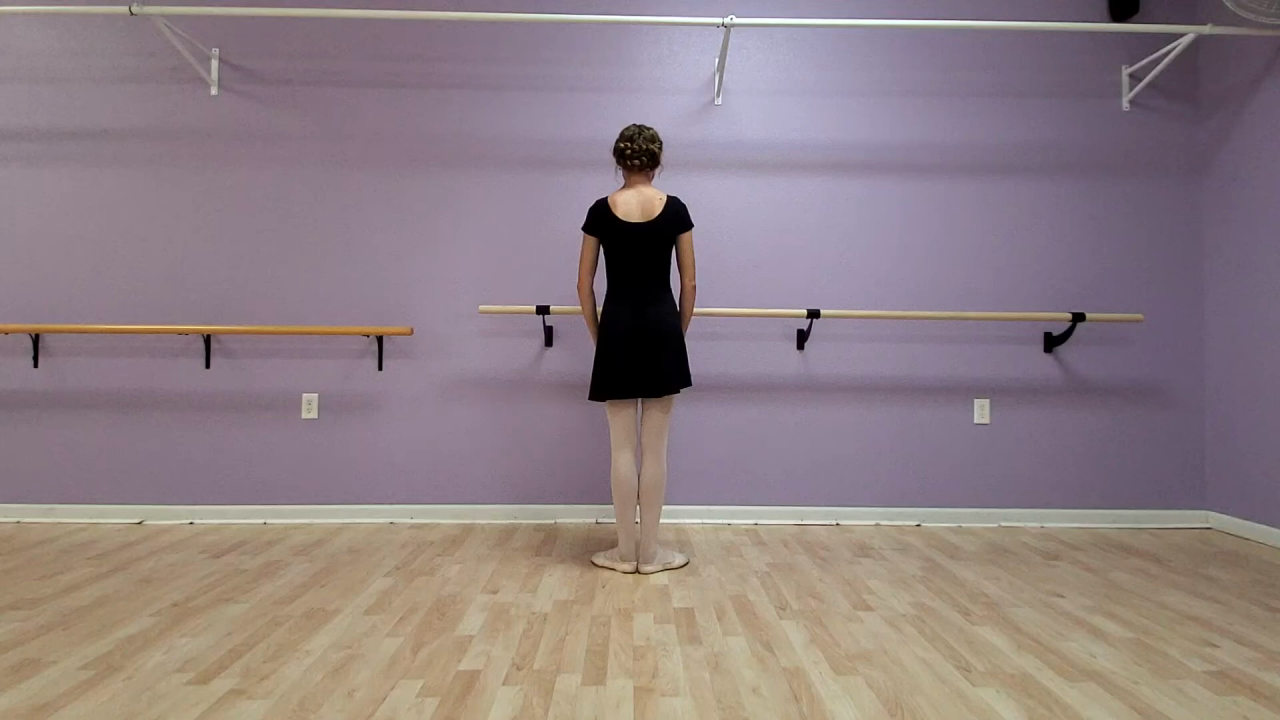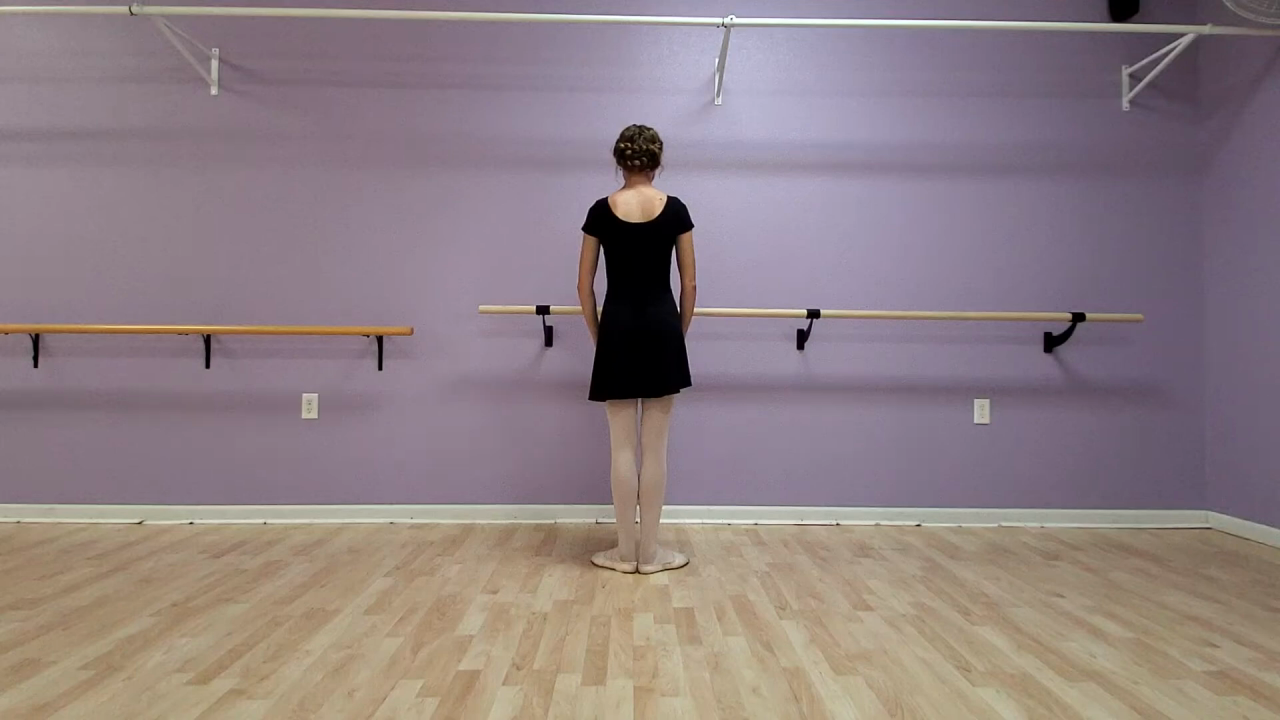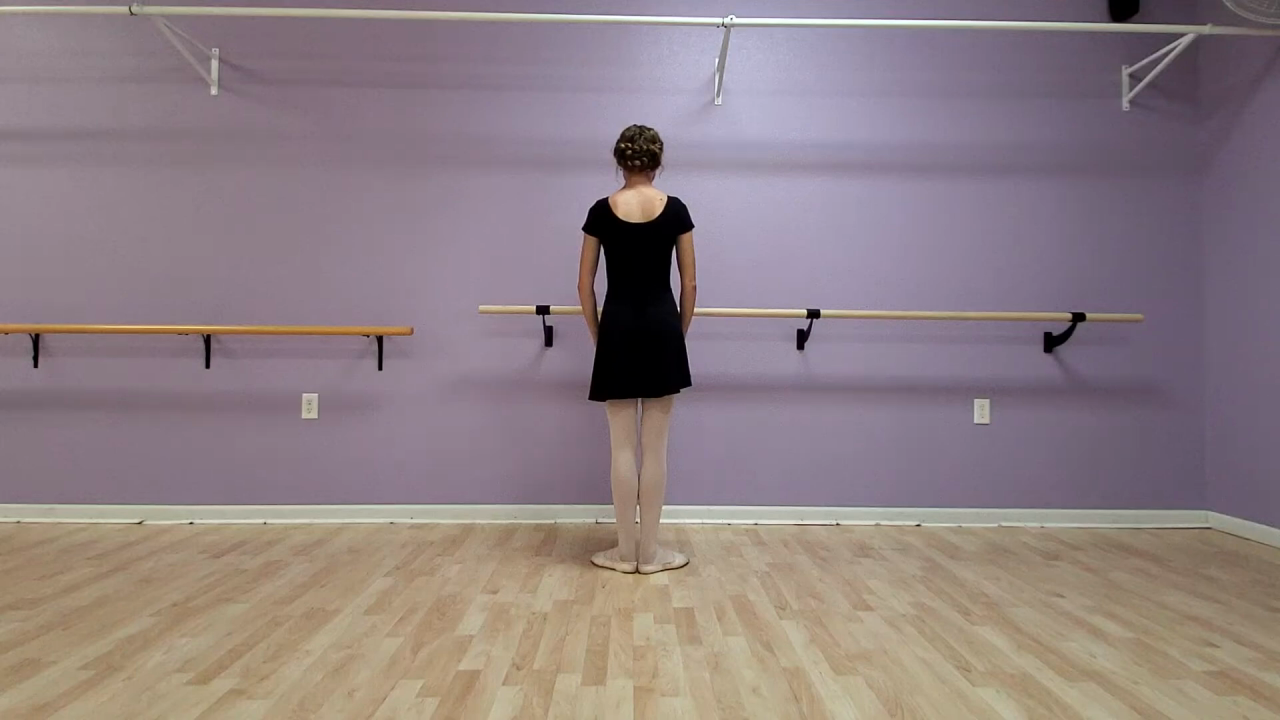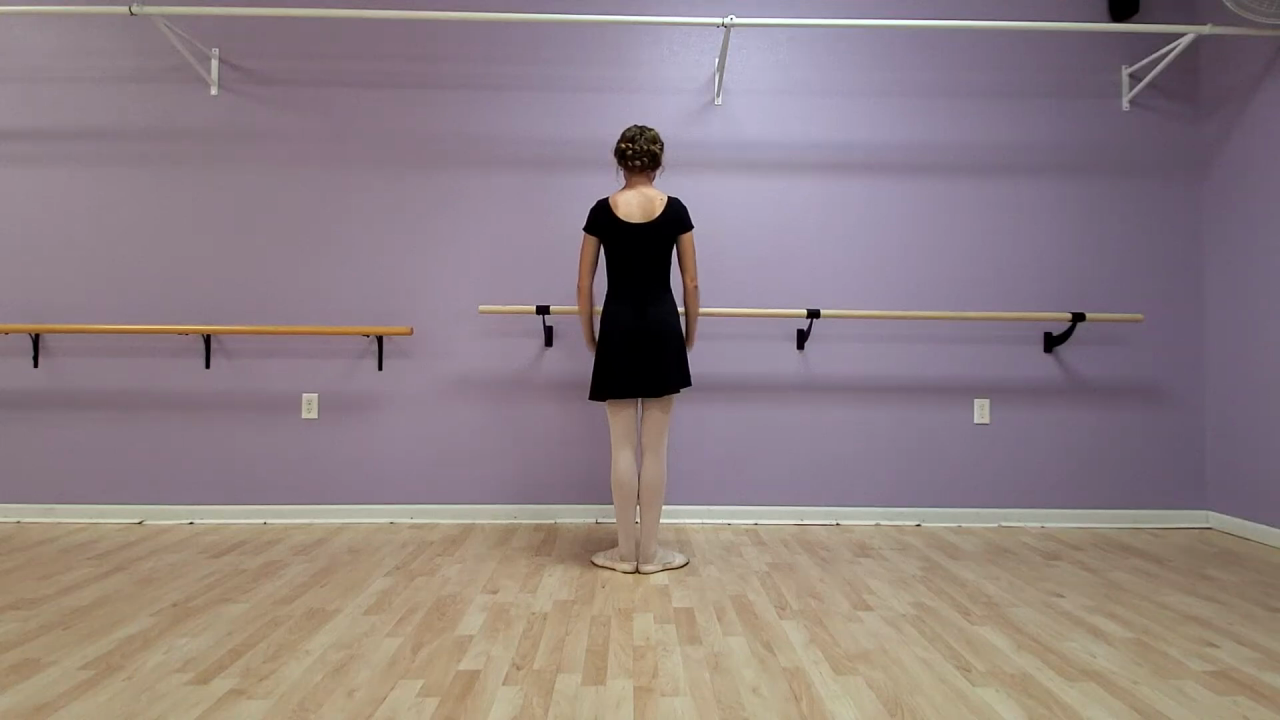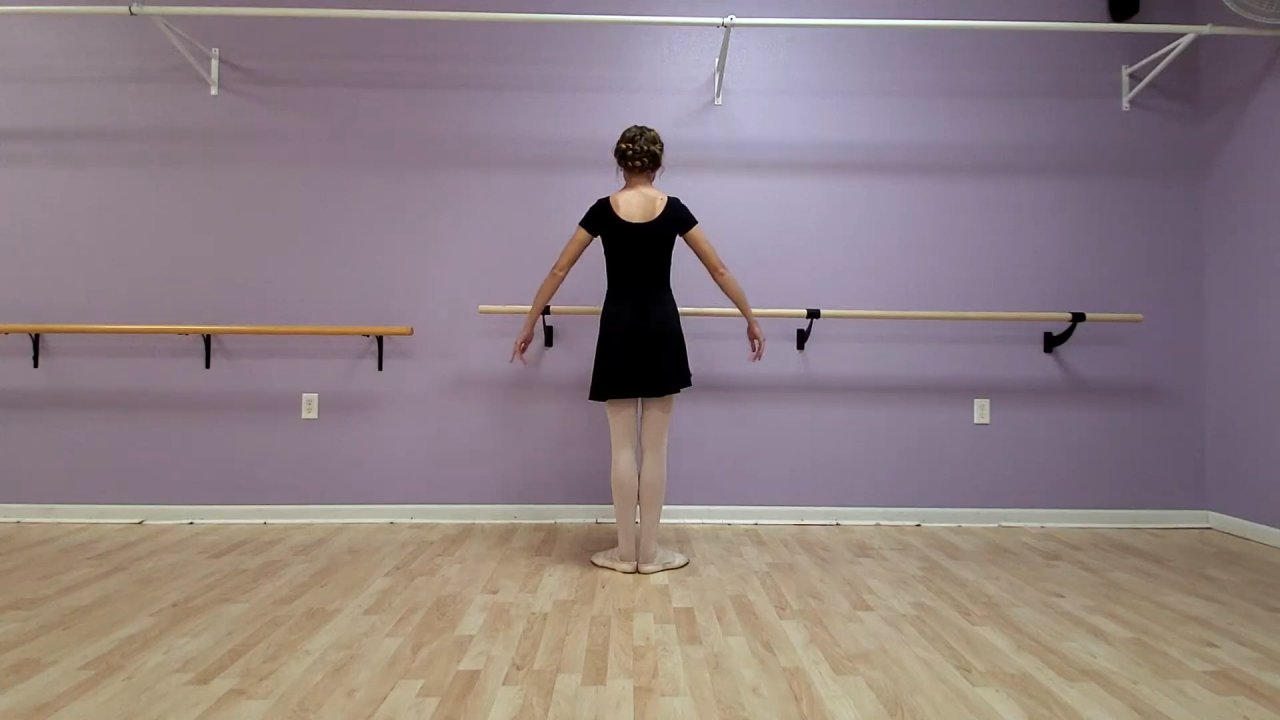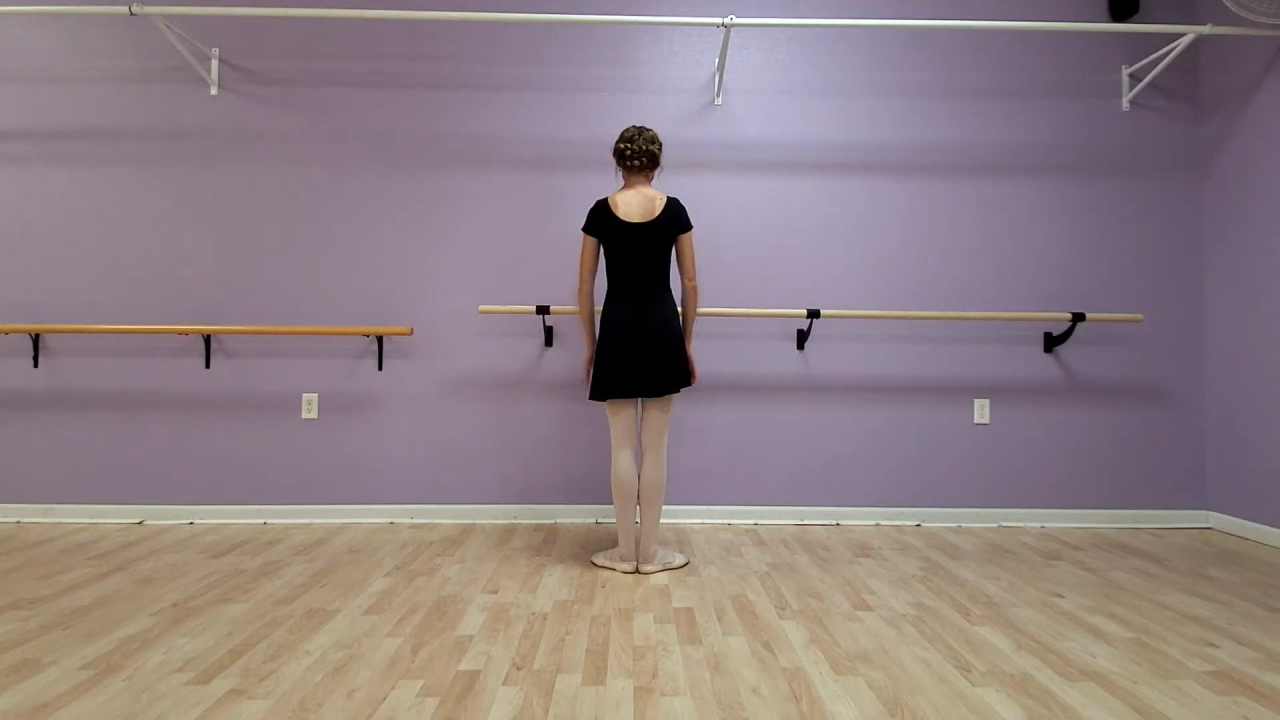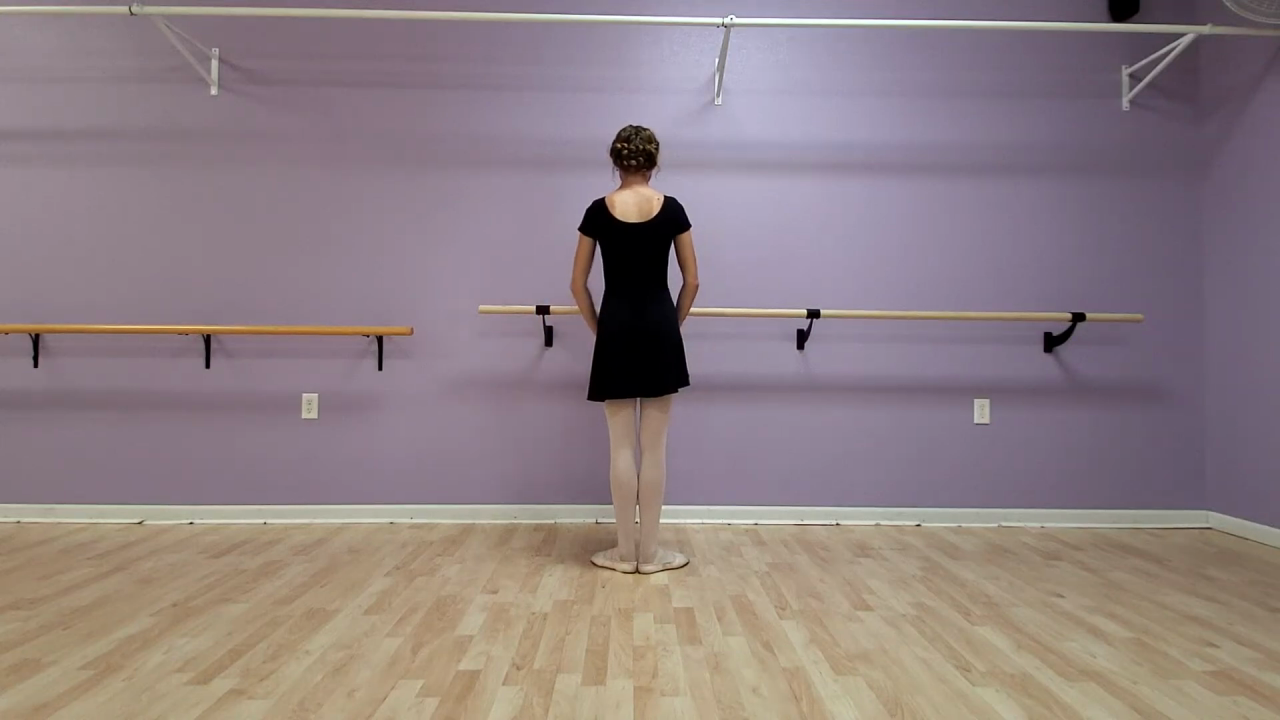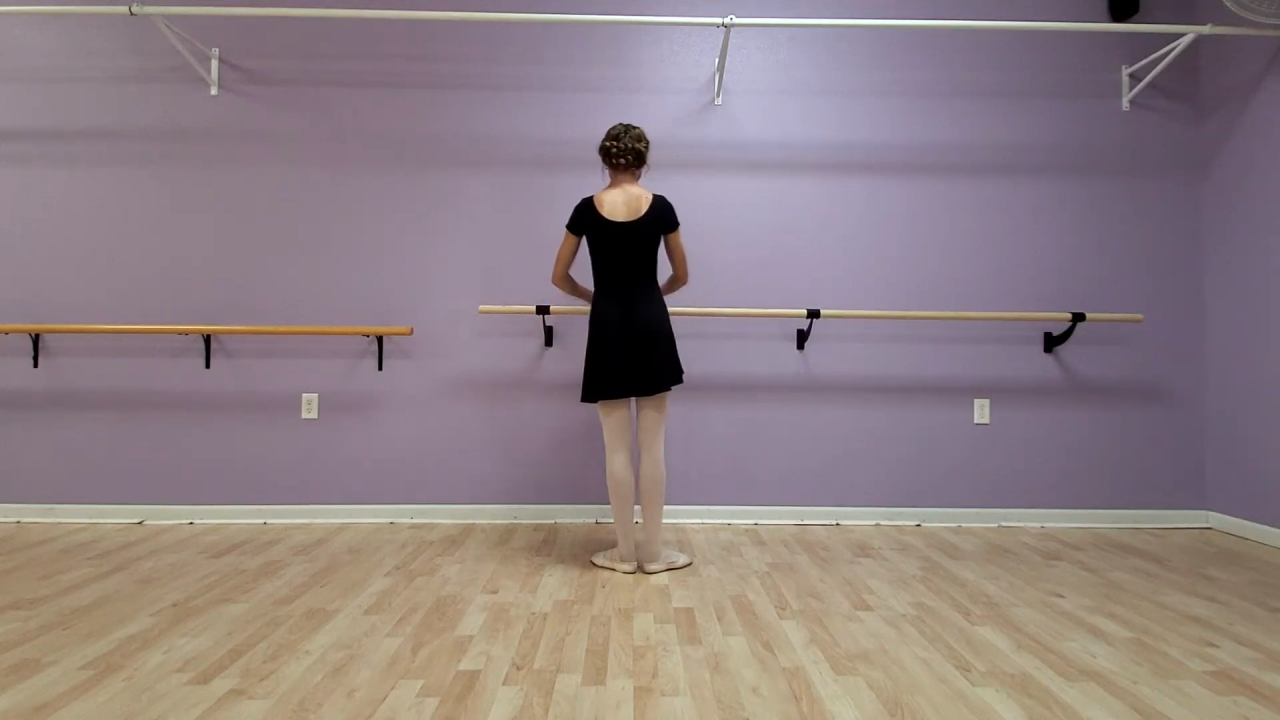
dt=0.5s
person 1, frame 1
left shoulder: (601, 210)
right shoulder: (674, 208)
left elbow: (584, 285)
right elbow: (688, 283)
left wrist: (597, 334)
right wrist: (679, 332)
left hip: (618, 326)
right hip: (661, 326)
left knee: (623, 447)
right knee: (654, 447)
left ankle: (625, 551)
right ankle: (650, 551)
person 1, frame 2
left shoulder: (601, 211)
right shoulder: (675, 209)
left elbow: (584, 285)
right elbow: (689, 284)
left wrist: (597, 335)
right wrist: (679, 332)
left hip: (618, 327)
right hip: (661, 326)
left knee: (623, 447)
right knee: (654, 447)
left ankle: (626, 551)
right ankle: (649, 551)
person 1, frame 3
left shoulder: (602, 211)
right shoulder: (675, 209)
left elbow: (585, 286)
right elbow: (689, 284)
left wrist: (598, 336)
right wrist: (679, 334)
left hip: (619, 327)
right hip: (661, 327)
left knee: (623, 446)
right knee: (655, 447)
left ankle: (625, 551)
right ankle: (650, 551)
person 1, frame 4
left shoulder: (602, 211)
right shoulder: (674, 210)
left elbow: (584, 285)
right elbow: (691, 283)
left wrist: (590, 336)
right wrist: (688, 336)
left hip: (618, 328)
right hip: (661, 327)
left knee: (623, 446)
right knee: (655, 447)
left ankle: (625, 552)
right ankle: (649, 552)
person 1, frame 5
left shoulder: (603, 209)
right shoulder: (674, 209)
left elbow: (559, 271)
right elbow: (718, 270)
left wrist: (529, 325)
right wrist: (751, 320)
left hip: (619, 329)
right hip: (661, 328)
left knee: (623, 445)
right knee: (654, 446)
left ankle: (624, 551)
right ankle: (649, 551)
person 1, frame 6
left shoulder: (601, 211)
right shoulder: (674, 210)
left elbow: (585, 287)
right elbow: (690, 284)
left wrist: (590, 345)
right wrist: (686, 342)
left hip: (618, 328)
right hip: (661, 327)
left knee: (623, 446)
right knee: (654, 447)
left ankle: (625, 551)
right ankle: (649, 551)
person 1, frame 7
left shoulder: (598, 210)
right shoulder: (671, 209)
left elbow: (578, 283)
right elbow: (692, 281)
left wrist: (599, 330)
right wrist: (671, 326)
left hip: (617, 328)
right hip: (659, 328)
left knee: (622, 445)
right knee: (654, 446)
left ankle: (625, 551)
right ankle: (650, 551)
person 1, frame 8
left shoulder: (587, 210)
right shoulder: (661, 208)
left elbow: (559, 277)
right elbow: (681, 277)
left hip: (609, 329)
right hip: (651, 327)
left knee: (617, 446)
right knee: (652, 443)
left ankle: (624, 551)
right ankle: (653, 550)
